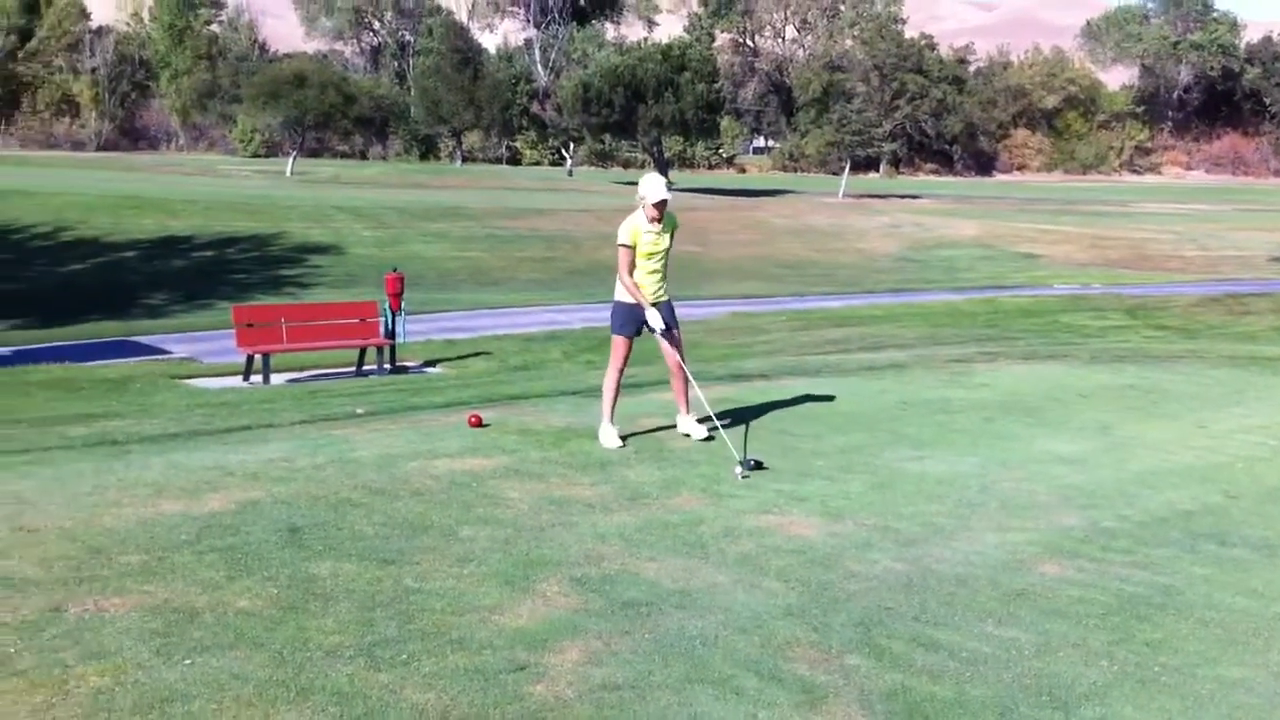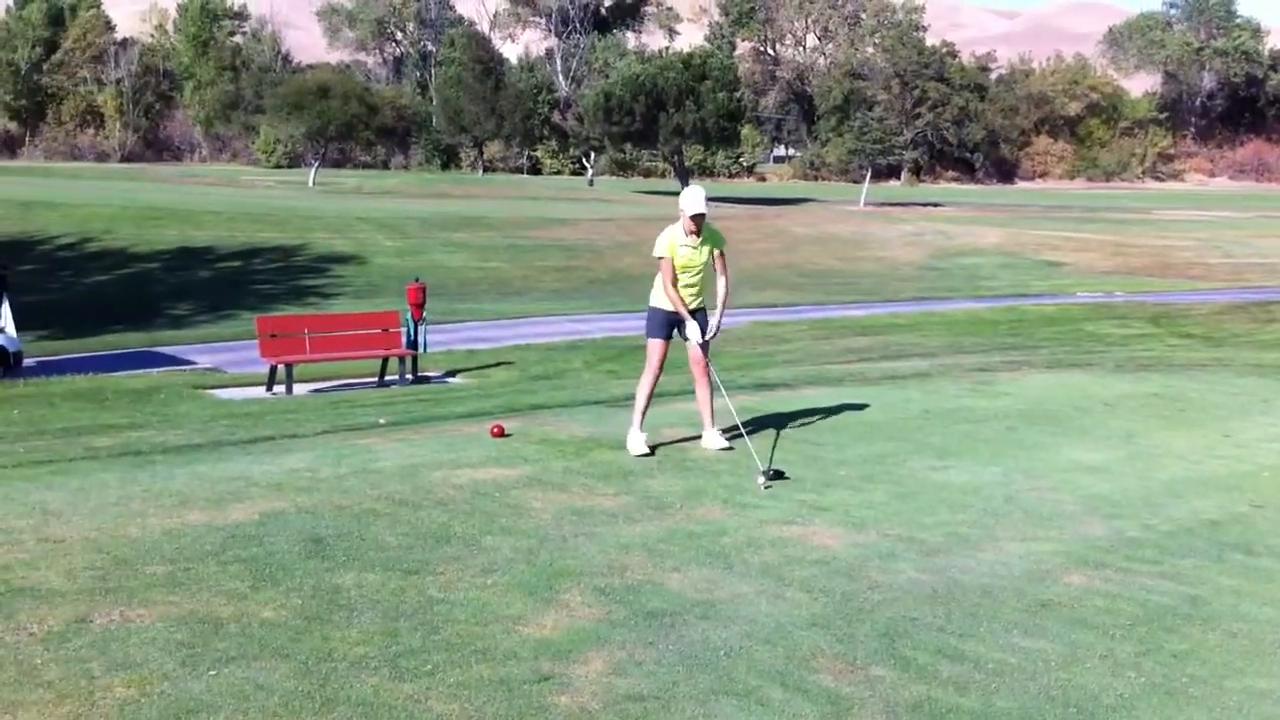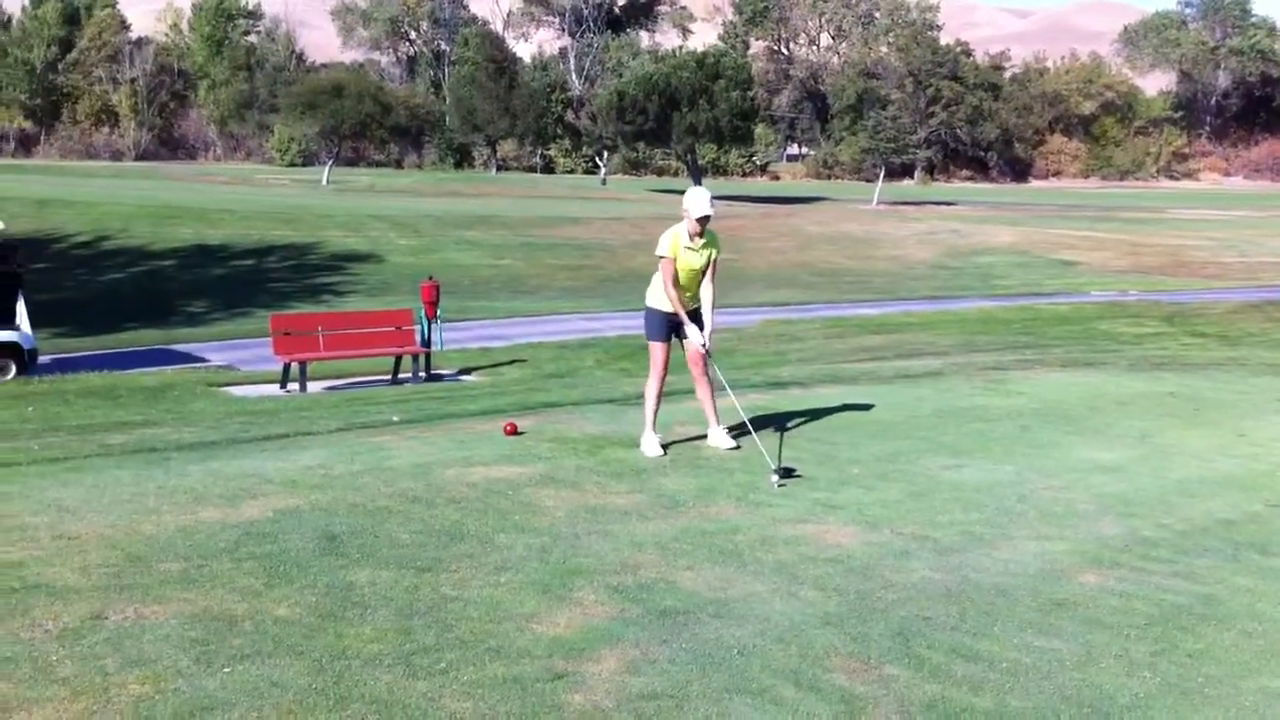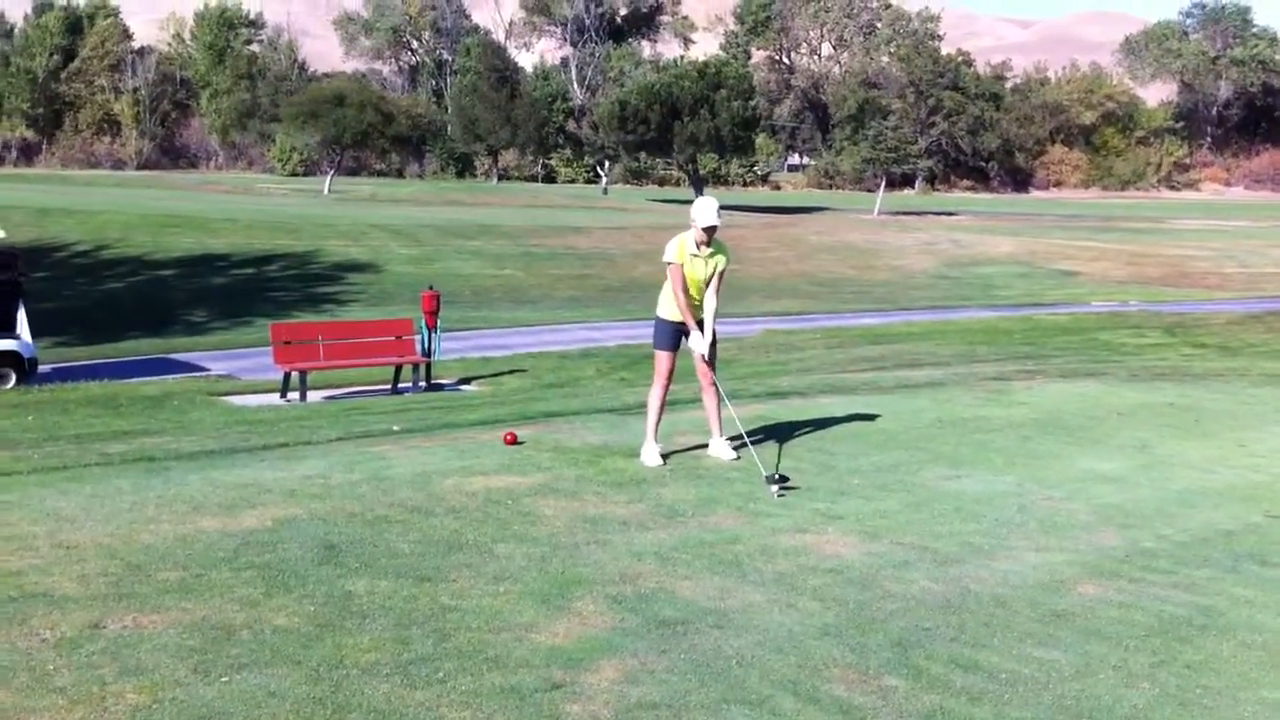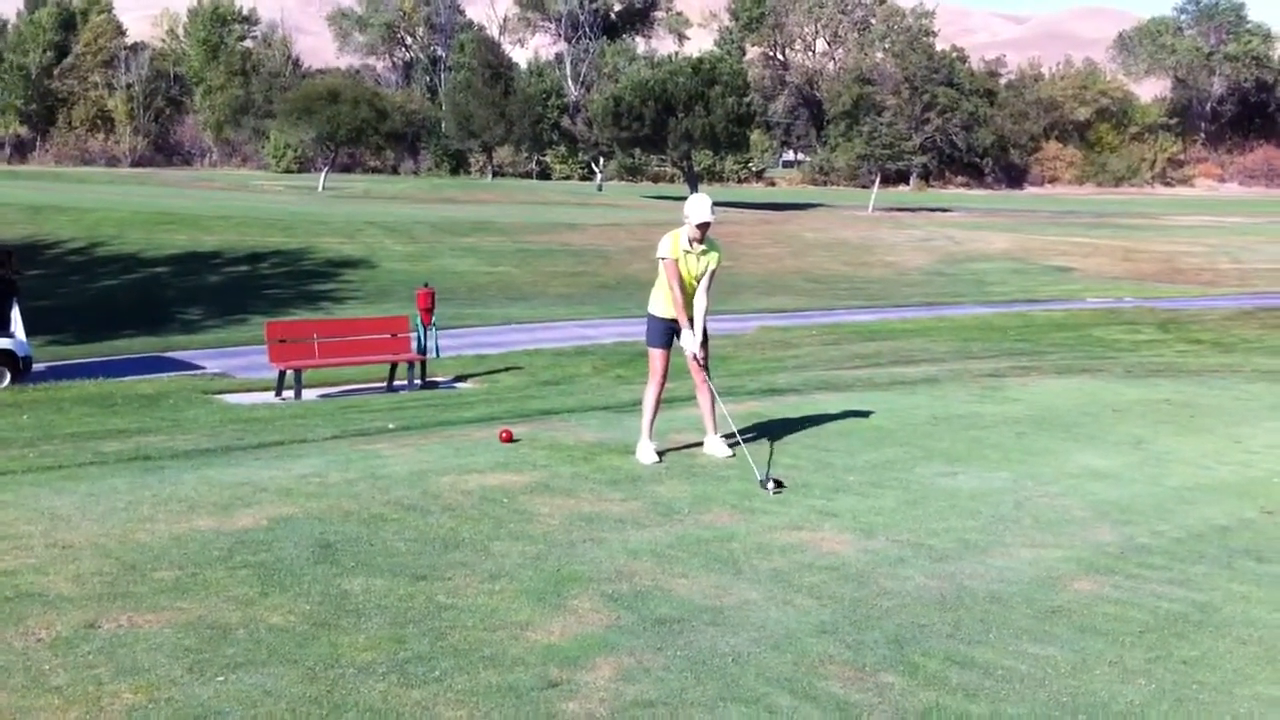
dt=0.5s
person 1, frame 1
left shoulder: (669, 219)
right shoulder: (629, 228)
right elbow: (624, 275)
right wrist: (647, 309)
left hip: (661, 300)
right hip: (629, 302)
left knee: (676, 361)
right knee: (618, 364)
left ankle: (685, 417)
right ankle: (607, 425)
person 1, frame 2
left shoulder: (713, 237)
right shoulder: (667, 239)
left elbow: (722, 276)
right elbow: (669, 286)
left wrist: (718, 315)
right wrist: (688, 321)
left hip: (695, 309)
right hip: (663, 307)
left knee: (701, 369)
right knee: (653, 368)
left ankle: (709, 431)
right ankle: (636, 431)
person 1, frame 3
left shoulder: (712, 241)
right shoulder: (670, 239)
left elbow: (707, 284)
right elbow: (669, 287)
left wrist: (708, 324)
right wrist: (687, 324)
left hip: (691, 308)
right hip: (661, 308)
left knee: (700, 368)
right knee: (659, 370)
left ankle: (715, 430)
right ankle: (649, 434)
person 1, frame 4
left shoulder: (721, 252)
right shoulder: (677, 246)
left elbow: (711, 296)
right elbow: (679, 293)
left wrist: (707, 335)
right wrist: (693, 331)
left hip: (701, 319)
right hip: (670, 318)
left knee: (708, 379)
right knee: (662, 380)
left ankle: (717, 440)
right ankle: (650, 444)
person 1, frame 5
left shoulder: (713, 250)
right shoulder: (670, 243)
left elbow: (702, 293)
right elbow: (675, 289)
left wrist: (697, 334)
right wrist: (686, 331)
left hip: (692, 317)
right hip: (662, 315)
left knee: (701, 376)
right knee: (657, 378)
left ankle: (712, 438)
right ankle: (645, 442)
